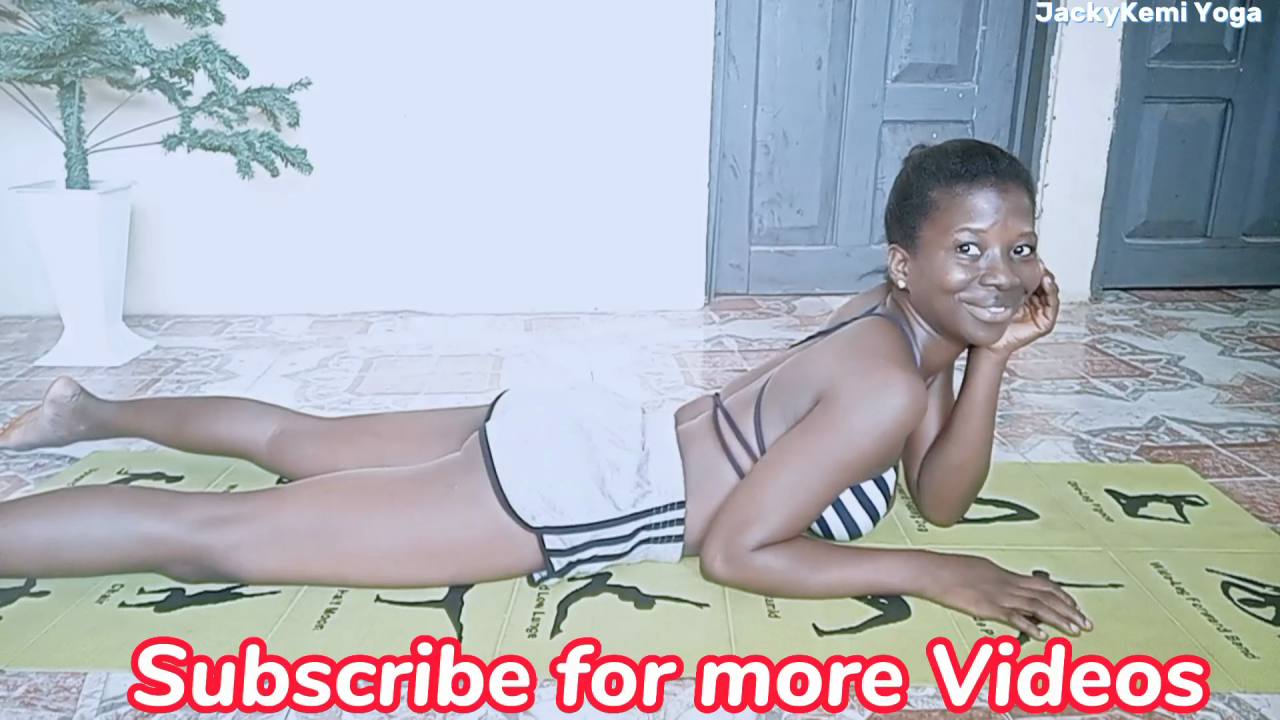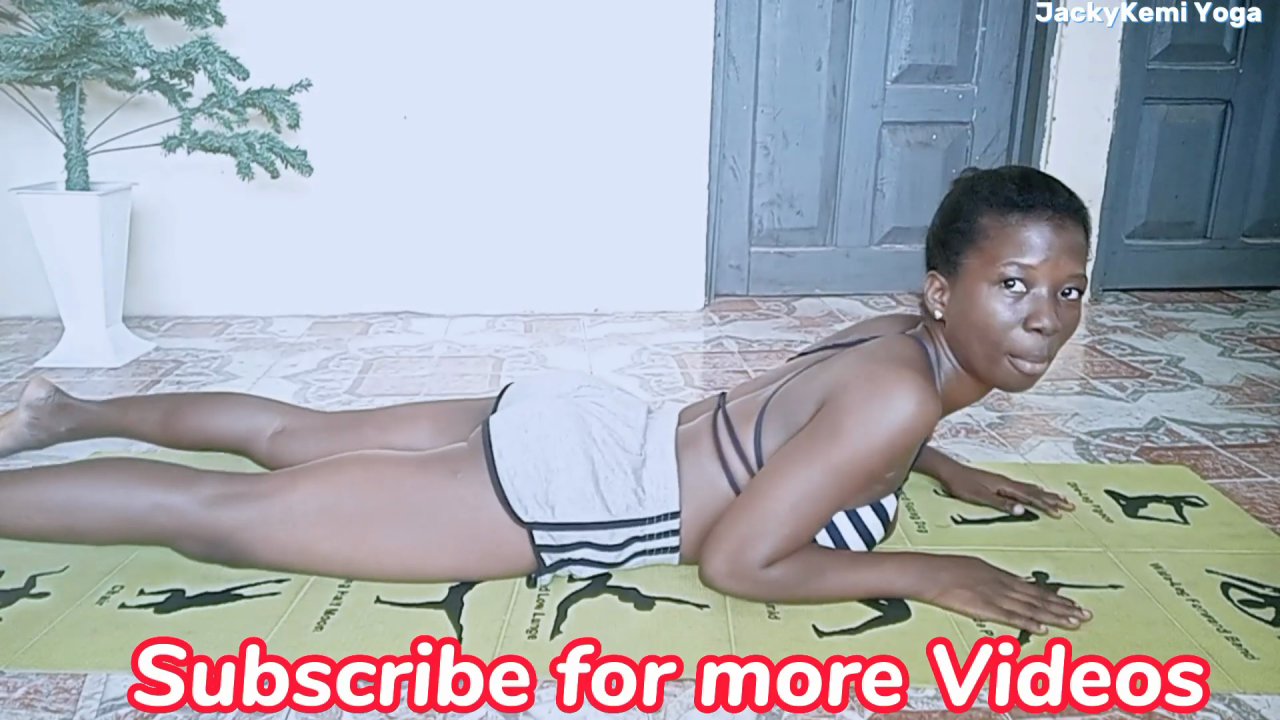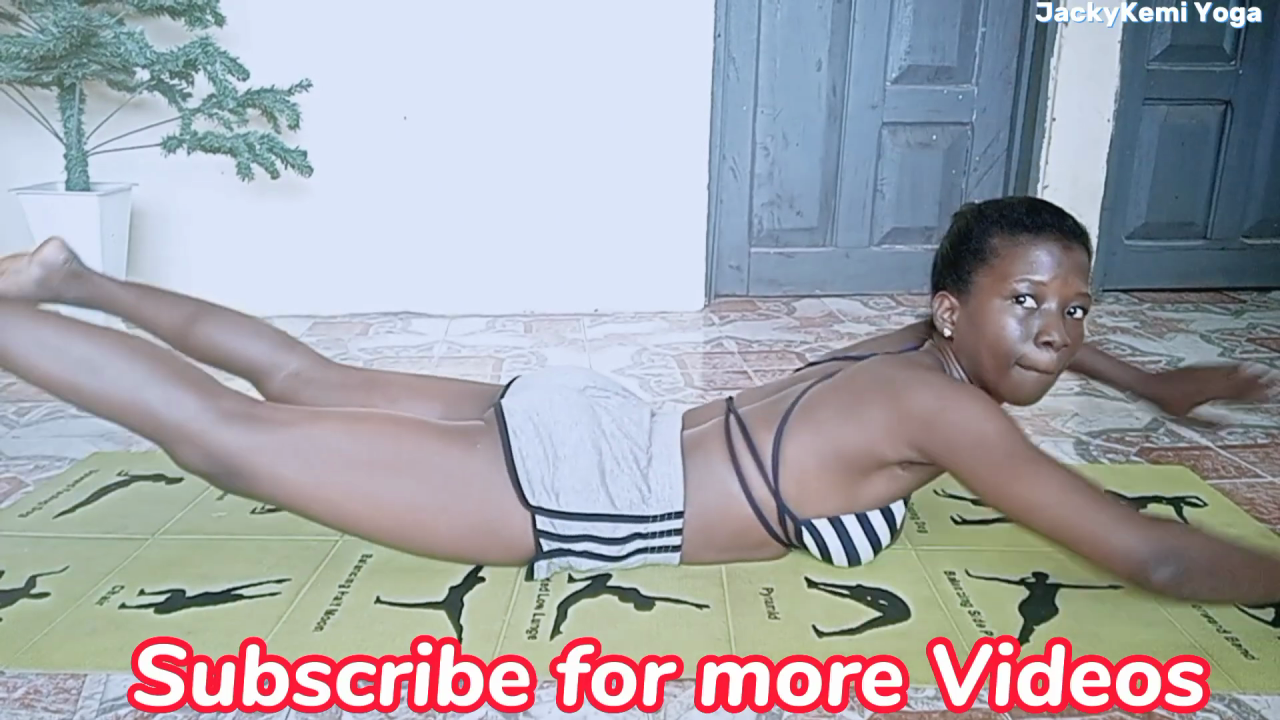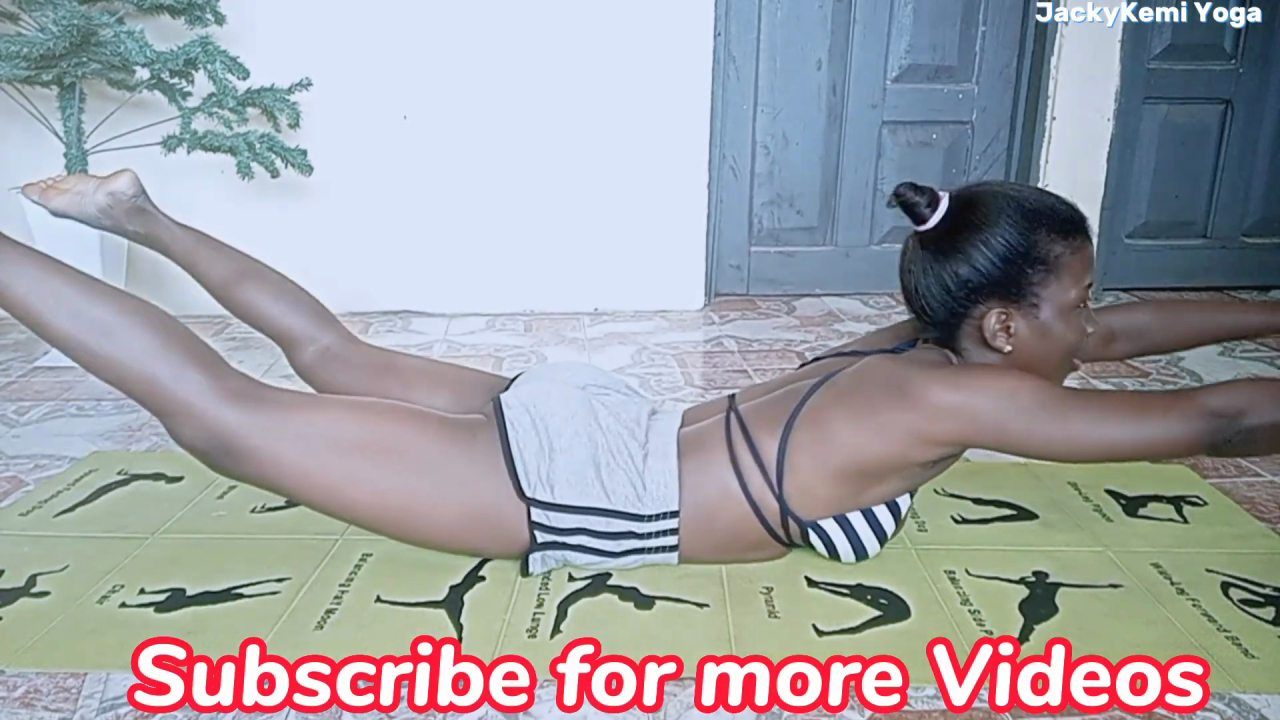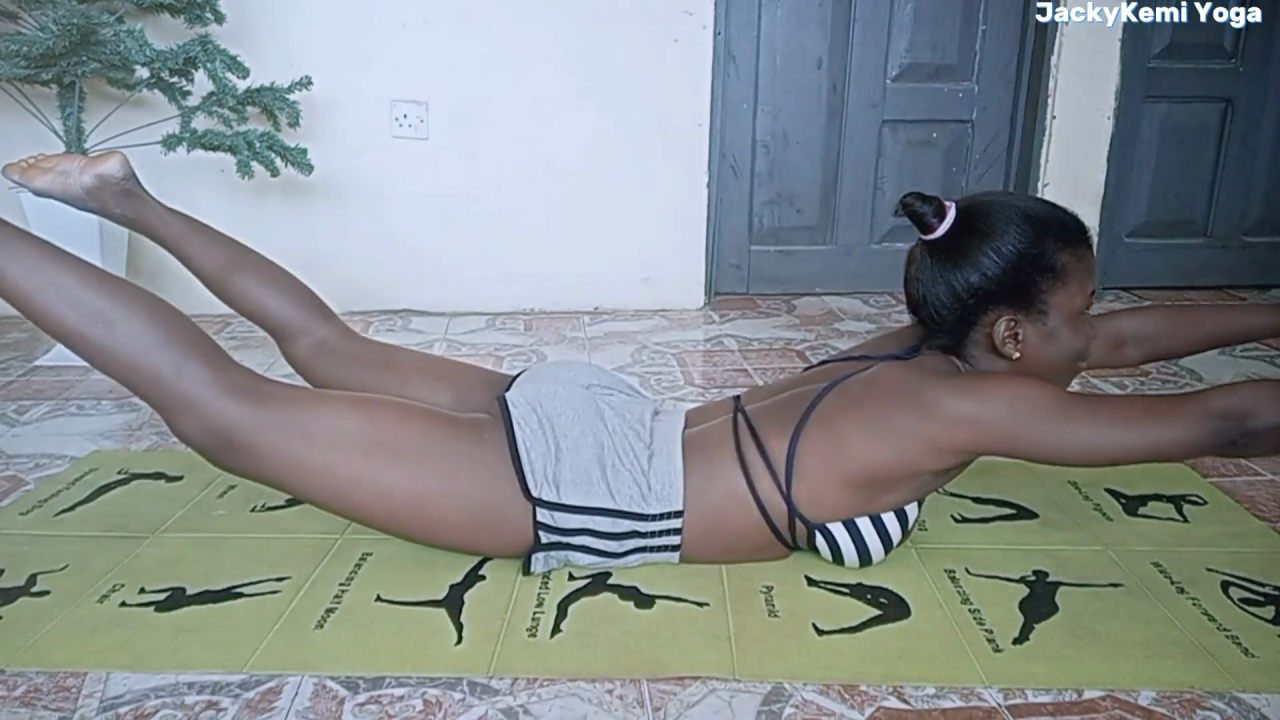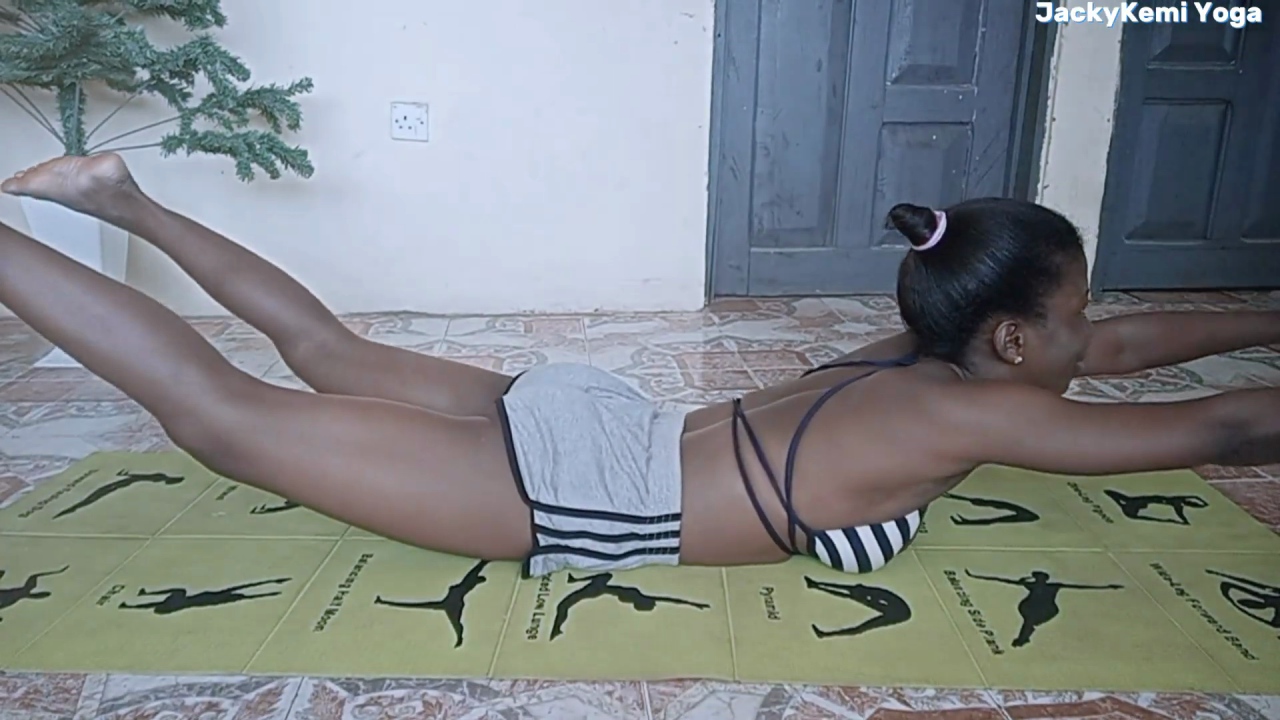
dt=0.7s
person 1, frame 1
left shoulder: (900, 319)
right shoulder: (885, 383)
left elbow: (940, 498)
right elbow: (735, 552)
left wrist: (991, 361)
right wrist: (932, 577)
left hip: (572, 440)
right hip: (564, 495)
left knee: (301, 445)
right knee: (214, 535)
left ankle: (93, 409)
person 1, frame 2
left shoulder: (911, 342)
right shoulder: (903, 397)
right elbow: (735, 562)
left wrist: (943, 469)
right wrist: (930, 573)
left hip: (579, 431)
right hip: (562, 499)
left knee: (293, 437)
right knee: (219, 516)
person 1, frame 3
left shoulder: (931, 352)
right shoulder: (939, 405)
left elbow: (1029, 336)
right elbow: (1139, 551)
left wrist: (1145, 377)
left hip: (579, 431)
right hip: (571, 488)
left knee: (310, 384)
right knee: (232, 437)
person 1, frame 4
left shoulder: (923, 339)
right shoulder: (960, 396)
left elbow: (1106, 331)
left hip: (580, 427)
right hip: (570, 492)
left knee: (335, 359)
right knee: (230, 421)
left ankle: (138, 214)
person 1, frame 5
left shoulder: (927, 345)
right shoulder: (978, 405)
left elbow: (1127, 336)
left hip: (586, 424)
right hip: (582, 492)
left knee: (330, 352)
right knee: (233, 415)
left ankle: (125, 197)
person 1, frame 6
left shoulder: (924, 349)
right shoulder: (981, 411)
left elbow: (1128, 342)
left hip: (583, 427)
right hip: (579, 497)
left knee: (328, 355)
right knee: (228, 421)
left ankle: (124, 199)
